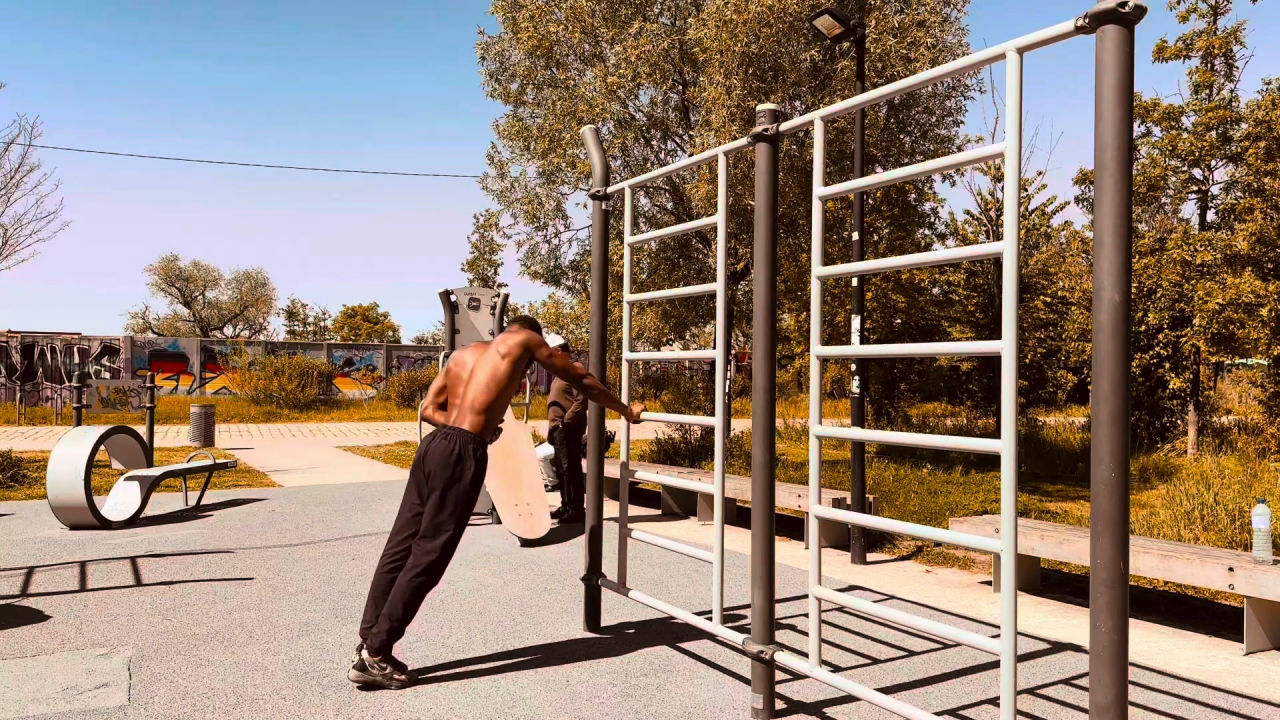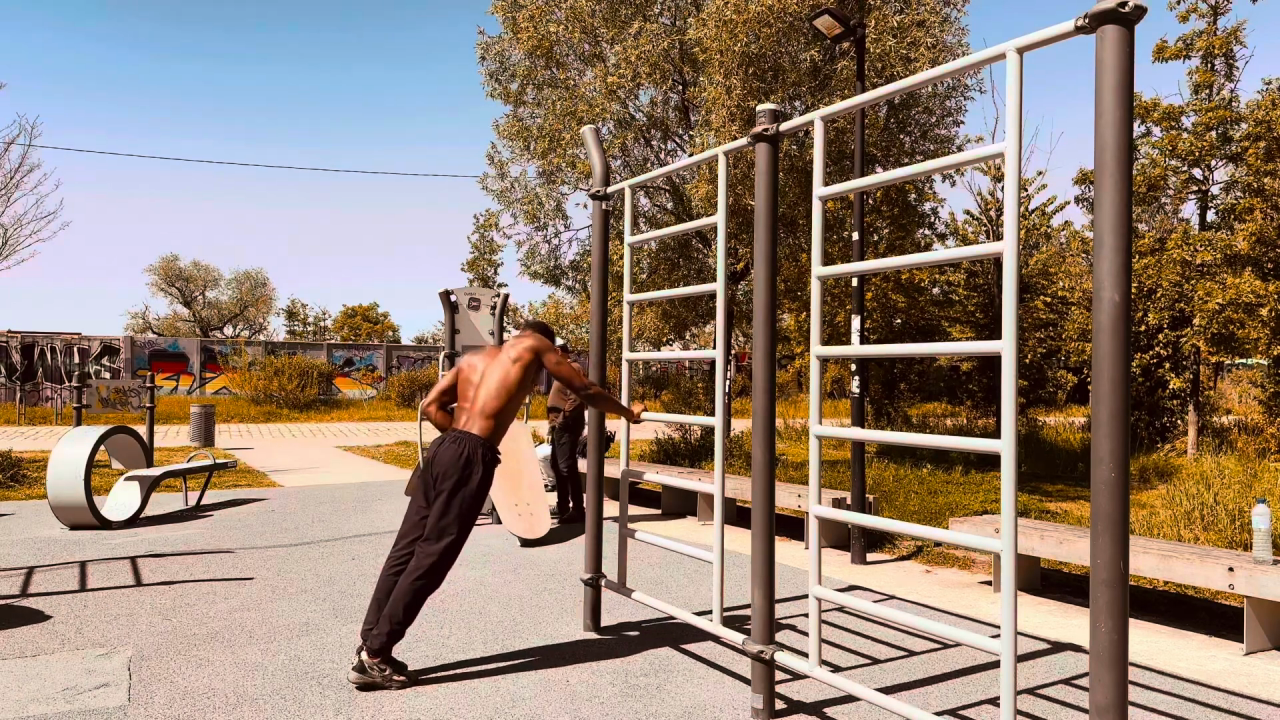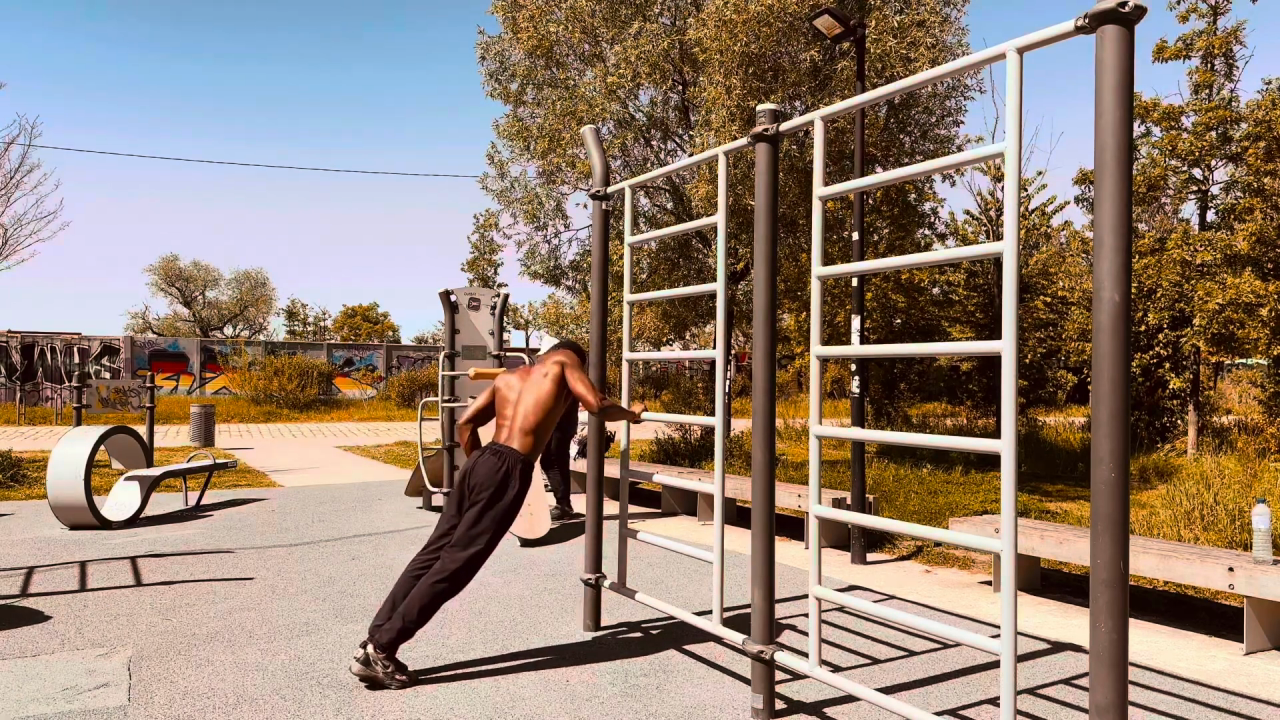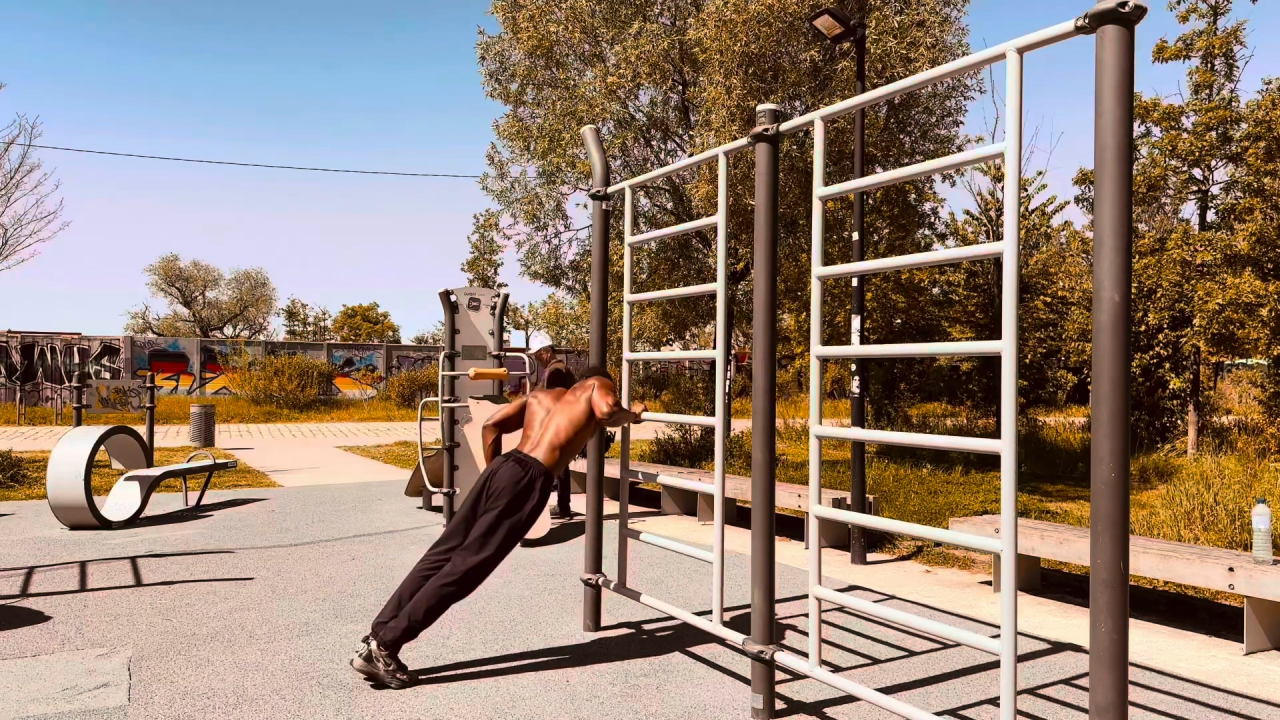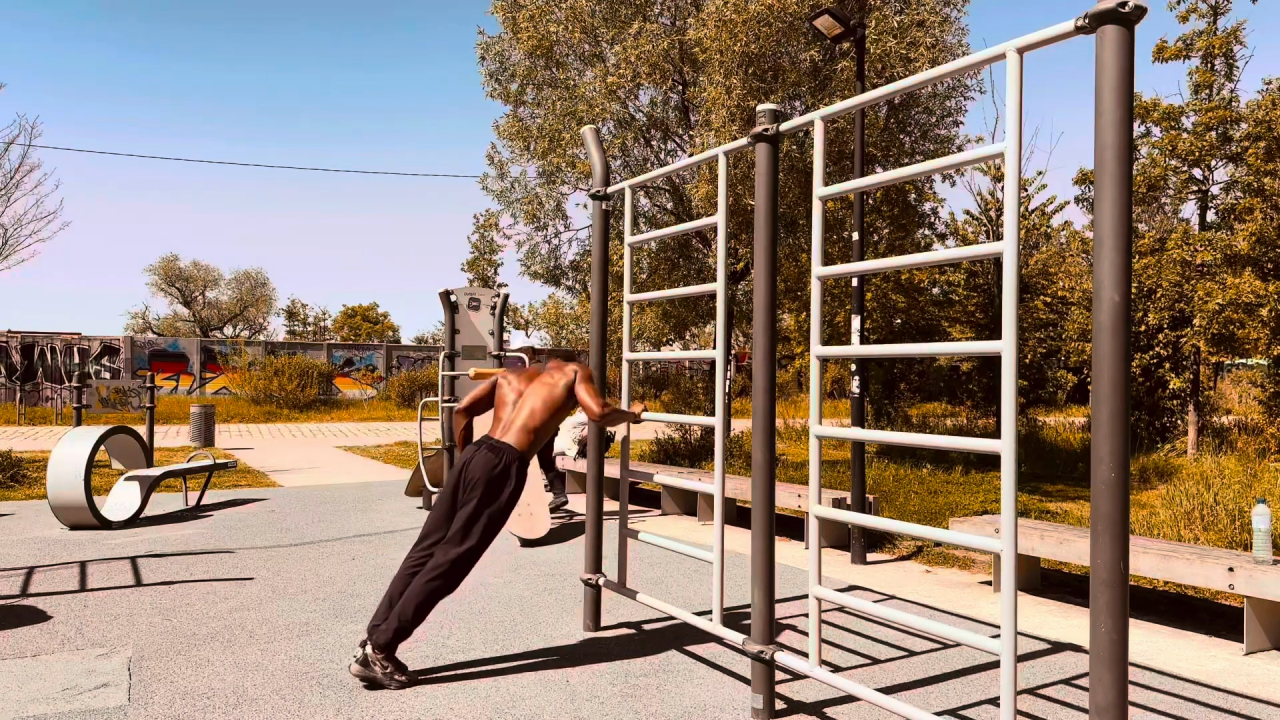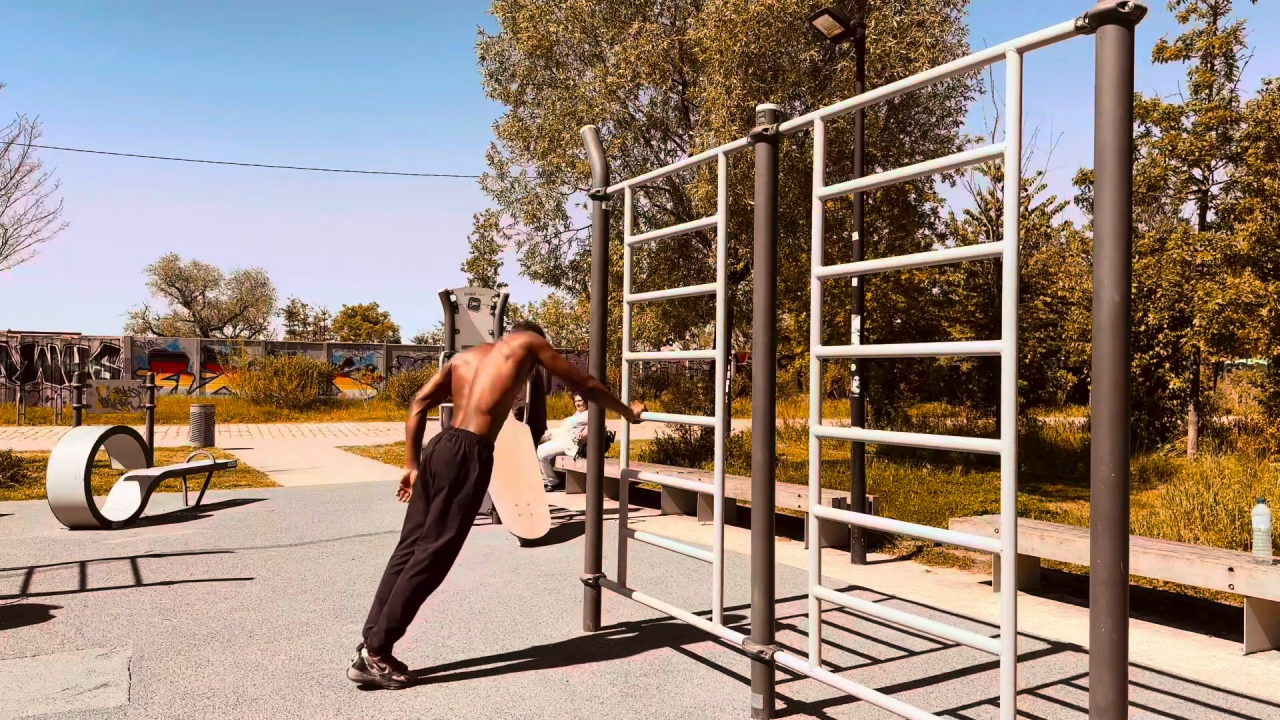
dt=0.5s
person 1, frame 1
left shoulder: (462, 353)
right shoulder: (525, 338)
right elbow: (581, 380)
right wrist: (626, 410)
left hip: (434, 445)
right hip: (461, 453)
left knee: (400, 550)
right knee: (427, 557)
left ankle: (369, 647)
right ankle: (374, 655)
person 1, frame 2
left shoulder: (473, 357)
right shoulder: (535, 344)
left elbow: (431, 406)
right elbow: (585, 390)
right wrist: (628, 412)
left hip: (442, 448)
right hip: (470, 458)
left knee: (406, 553)
right knee: (430, 560)
left ankle: (371, 647)
right ankle: (373, 657)
person 1, frame 3
left shoulder: (507, 377)
right shoulder: (564, 359)
left elbow: (465, 423)
right elbow: (597, 406)
right wrist: (630, 413)
left hip: (482, 460)
right hip: (510, 469)
left knee: (432, 555)
right knee: (455, 564)
left ankle: (375, 644)
right ankle: (380, 650)
person 1, frame 4
left shoulder: (540, 394)
right shoulder: (598, 383)
left elbow: (491, 426)
right elbow: (607, 412)
right wrist: (632, 415)
left hip: (503, 468)
right hip: (529, 480)
left knee: (442, 556)
right knee: (465, 567)
left ankle: (377, 640)
right ankle: (383, 647)
person 1, frame 5
left shoulder: (511, 374)
right shoulder: (575, 371)
left elbow: (462, 411)
right elbow: (600, 414)
right wrist: (630, 414)
left hip: (476, 455)
right hip: (504, 467)
left knee: (425, 552)
right knee: (450, 561)
left ankle: (372, 644)
right ankle: (379, 652)
person 1, frame 6
left shoulder: (464, 357)
right shoulder: (529, 341)
left elbow: (418, 404)
right elbow: (586, 385)
left wrist: (412, 464)
right wrist: (627, 411)
left hip: (440, 445)
right hip: (469, 453)
left knee: (410, 549)
right knee: (431, 556)
left ankle: (370, 648)
right ankle: (374, 654)
